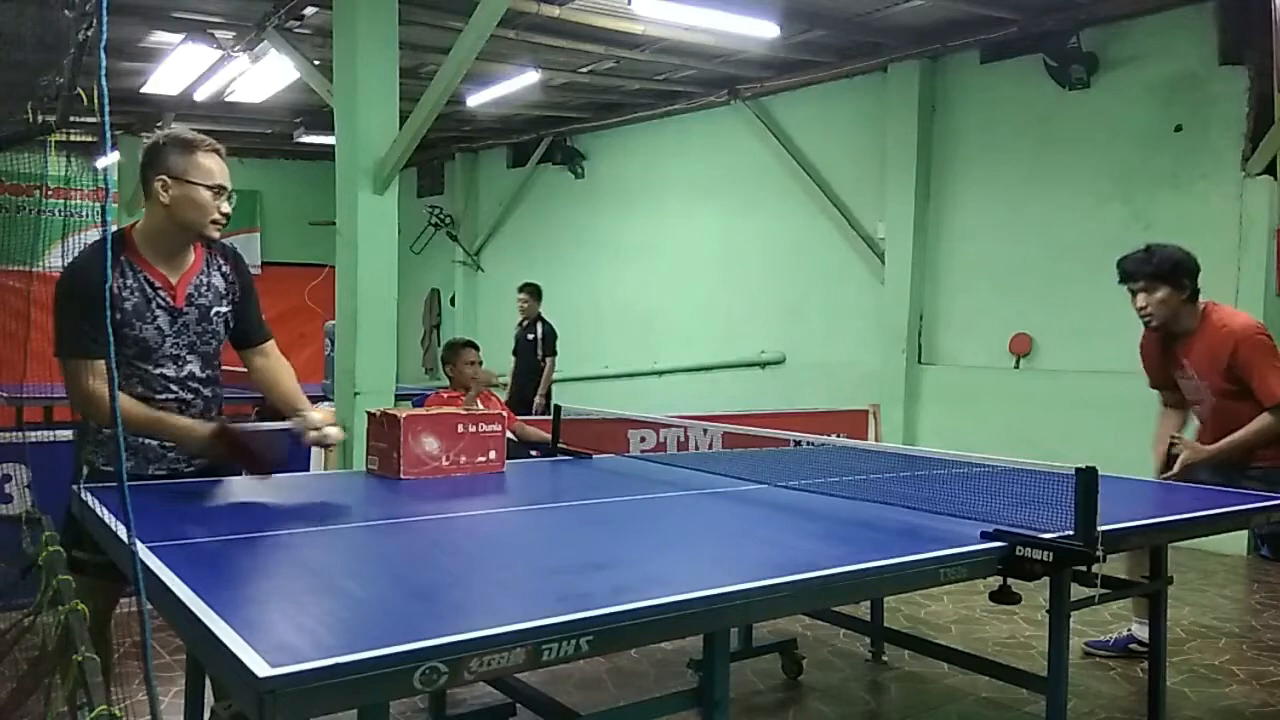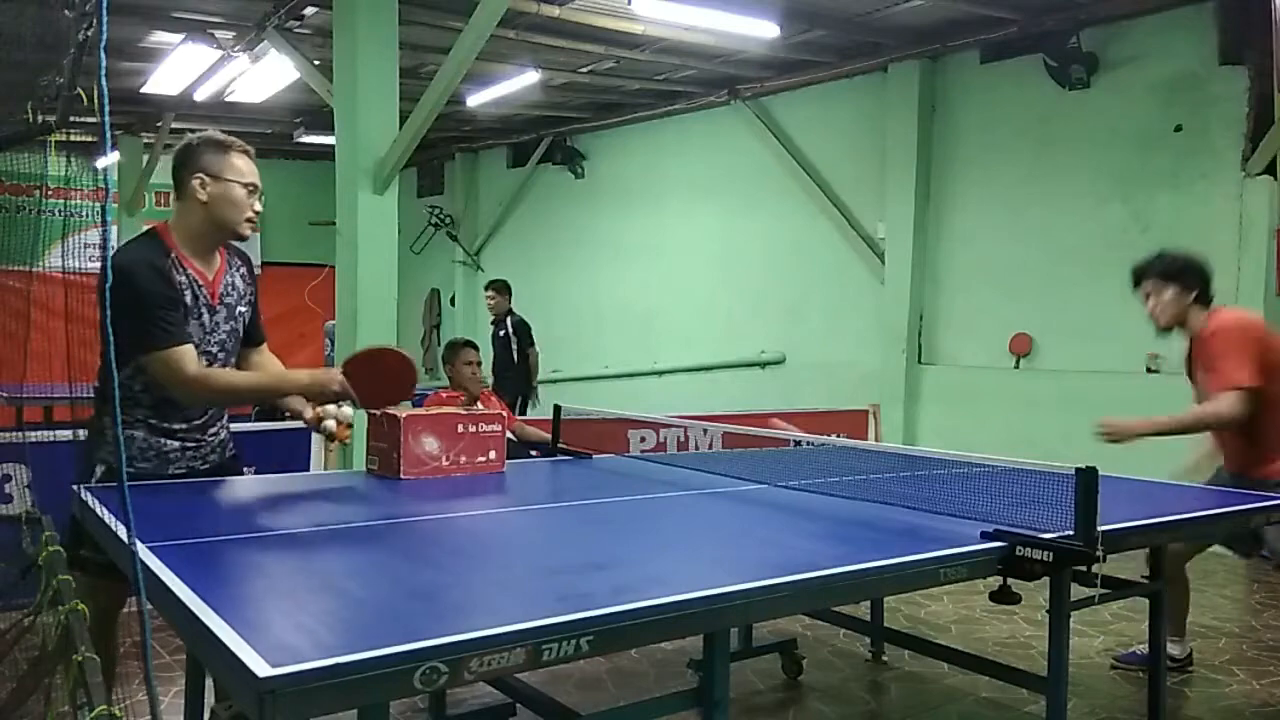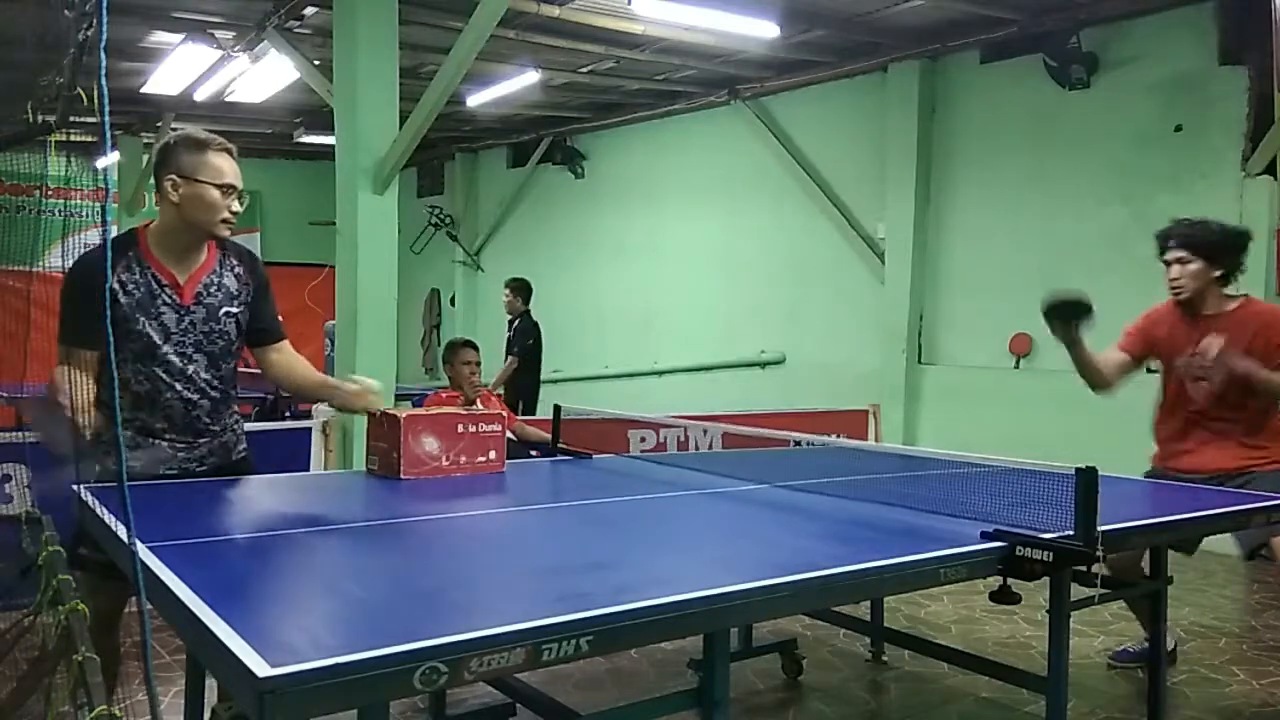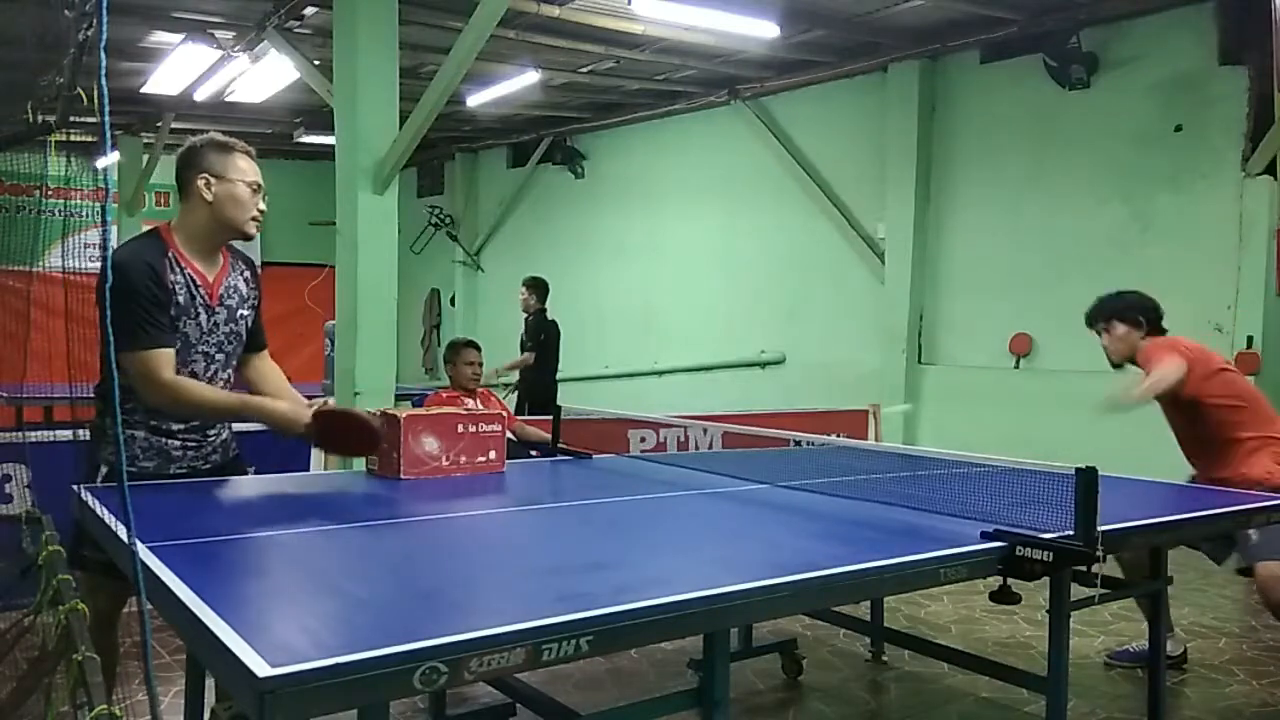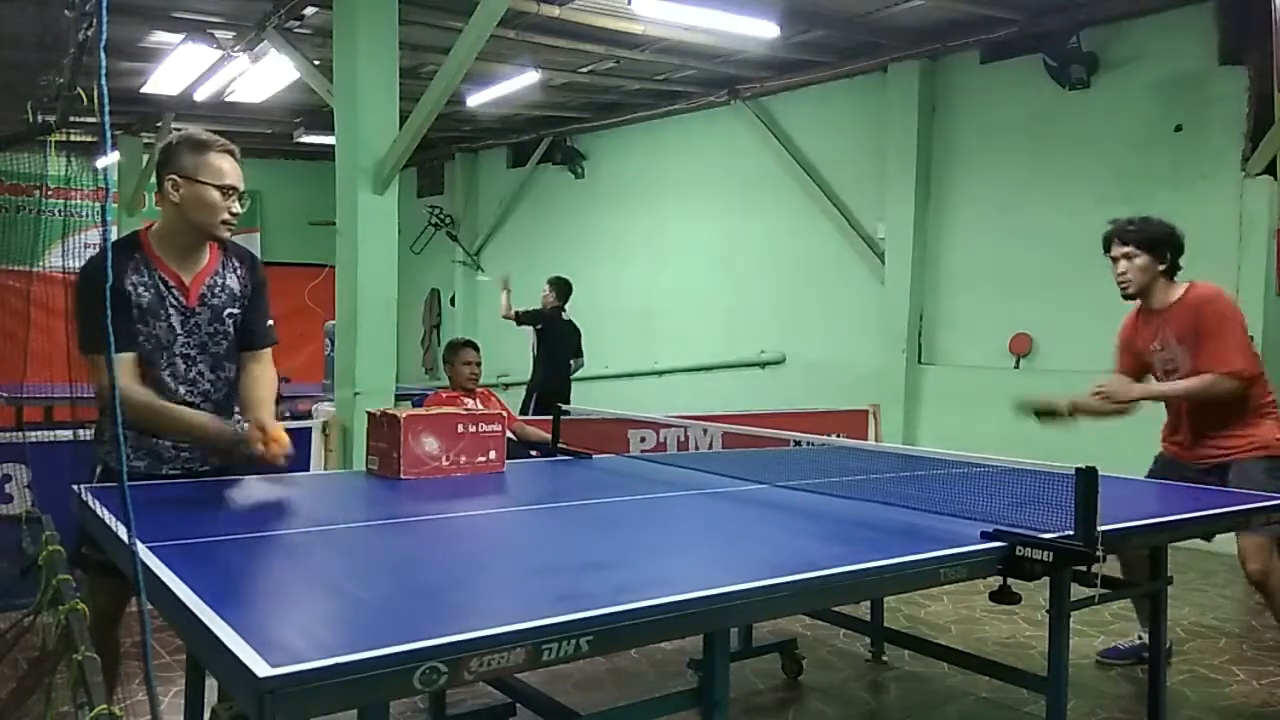
dt=0.7s
person 1, frame 1
left shoulder: (228, 266)
right shoulder: (92, 273)
left elbow: (261, 354)
right elbow: (88, 390)
left wrist: (303, 414)
right wrist: (182, 430)
left hip: (208, 467)
right hip: (120, 471)
right knee: (90, 609)
person 1, frame 2
left shoulder: (240, 267)
right shoulder: (139, 267)
left elbow: (253, 354)
right elbow: (188, 381)
left wrist: (309, 409)
right wrist: (307, 382)
left hip: (212, 462)
right hip: (130, 468)
right knee: (98, 608)
person 1, frame 3
left shoulder: (244, 268)
right shoulder: (101, 270)
left elbow: (275, 355)
right elbow: (73, 367)
left wrist: (335, 390)
right wrist: (77, 408)
left hip: (222, 463)
right hip: (132, 468)
right knee: (102, 606)
person 1, frame 4
left shoulder: (244, 272)
right shoulder: (136, 267)
right elbow: (158, 385)
left wrist: (305, 411)
right wrist: (270, 413)
left hip: (217, 462)
right hip: (135, 467)
right knee: (101, 604)
person 1, frame 5
left shoulder: (245, 268)
right shoulder: (109, 273)
left elbow: (257, 360)
right elbow: (118, 386)
left wrist: (262, 425)
right wrist: (198, 426)
left hip: (224, 466)
right hip: (135, 469)
right knee: (103, 608)
person 2, frame 1
left shoulder: (1240, 333)
right shoulder: (1154, 341)
left wrist: (1208, 452)
right wrist: (1162, 446)
right hip: (1212, 455)
right ankle: (1142, 633)
person 2, frame 2
left shoulder: (1228, 329)
right shoulder: (1198, 346)
left elbow: (1233, 409)
left wrist: (1143, 426)
right hip: (1245, 472)
right knee: (1169, 550)
right ankle: (1175, 648)
person 2, frame 3
right shoulder: (1161, 321)
right elbow: (1102, 380)
left wrist: (1237, 366)
right wrist: (1072, 342)
right hip: (1180, 469)
right knee: (1118, 556)
right ankle: (1160, 642)
person 2, frame 4
left shoulder: (1164, 350)
right shoulder: (1156, 366)
left elbow: (1170, 376)
left wrist: (1139, 390)
right hip: (1217, 482)
right ankle: (1168, 645)
person 2, frame 5
left shoulder: (1209, 303)
right shoulder: (1134, 326)
left elbow: (1230, 382)
right elbow: (1119, 401)
left wrist: (1142, 390)
right wrist: (1071, 406)
right hip: (1184, 452)
right ankle: (1150, 637)
